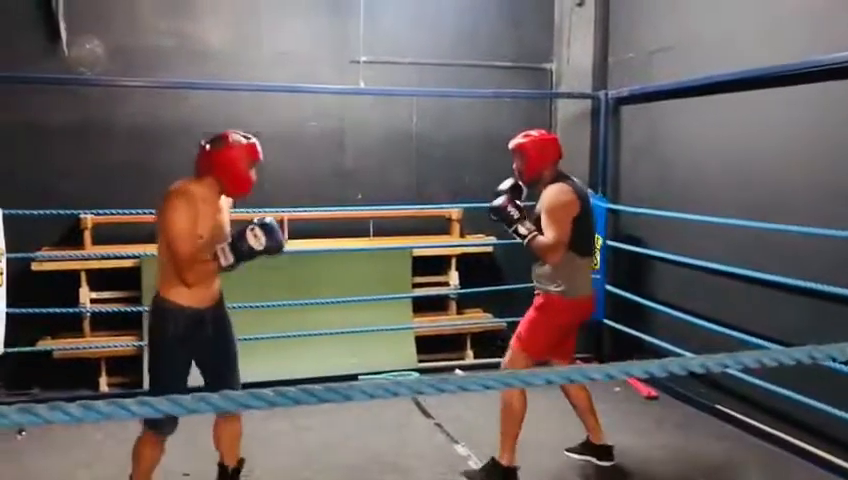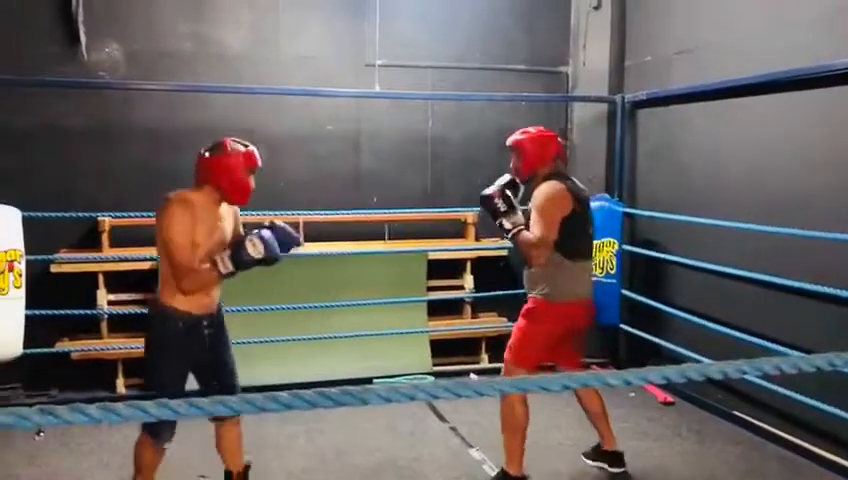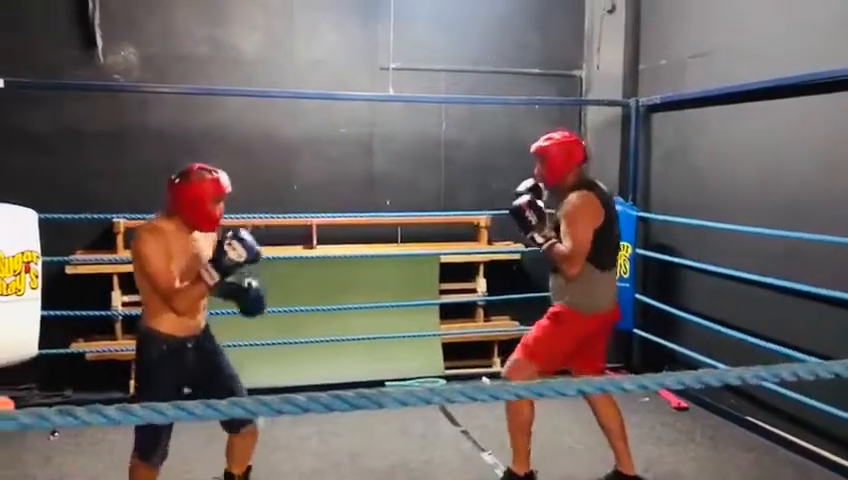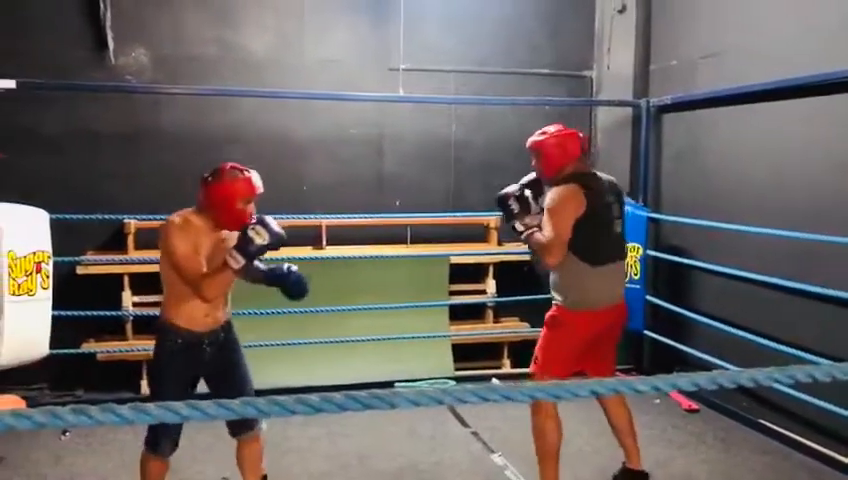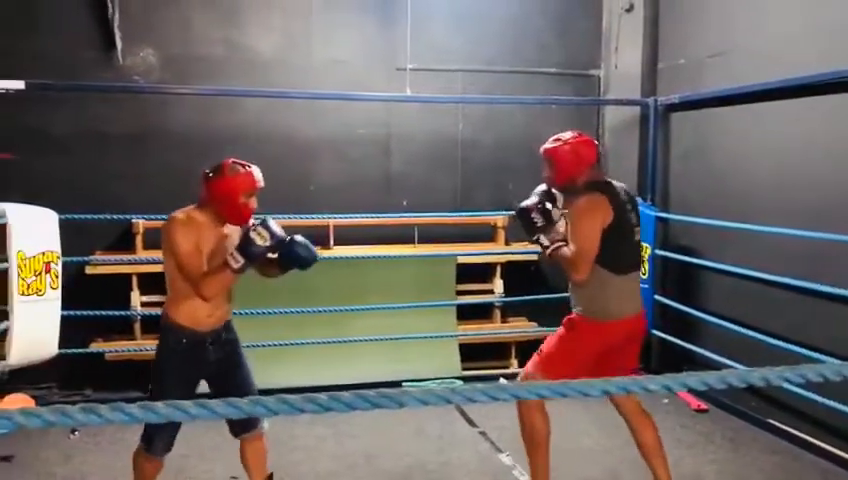
dt=0.3s
person 1, frame 1
left shoulder: (557, 194)
right shoulder: (565, 188)
left elbow: (552, 251)
left wrist: (517, 222)
right wrist: (516, 211)
left hip: (560, 299)
right hip: (575, 296)
left knee: (511, 370)
right knee: (561, 367)
right ankle: (598, 443)
person 1, frame 2
left shoulder: (549, 192)
right shoulder: (570, 189)
left elbow: (538, 251)
left wrist: (507, 218)
right wrist: (514, 211)
left hip: (552, 304)
right hip: (577, 301)
left knee: (513, 381)
right knee: (573, 372)
right ankle: (610, 450)
person 1, frame 3
left shoulder: (578, 200)
right shoulder: (594, 195)
left elbow: (571, 264)
left wrist: (538, 230)
right wrist: (540, 217)
left hip: (575, 312)
right hip: (599, 310)
left knee: (515, 375)
person 1, frame 4
left shoulder: (565, 194)
right shoulder: (609, 186)
left elbow: (551, 256)
left wrist: (522, 219)
right wrist: (540, 207)
left hip: (578, 312)
right hip: (613, 306)
left knee: (543, 400)
person 1, frame 5
left shoulder: (587, 203)
right shoulder: (621, 194)
left elbow: (578, 269)
left wrist: (545, 234)
right wrist: (557, 218)
left hip: (597, 322)
right hip: (630, 318)
right knee: (627, 402)
person 2, frame 1
left shoulder: (222, 199)
right shoulder: (180, 201)
right elbow: (189, 272)
left wrist: (250, 244)
right wrist: (234, 251)
left hip: (214, 314)
right hip: (175, 319)
right knee: (161, 423)
person 2, frame 2
left shoulder: (228, 208)
right shoulder: (178, 209)
left elbow: (237, 247)
right elbow: (187, 280)
left wrist: (268, 240)
right wrist: (234, 260)
left hip: (212, 323)
right hip: (172, 325)
left knee: (229, 412)
right knee: (159, 428)
person 2, frame 3
left shoulder: (206, 232)
right shoulder: (150, 237)
right elbow: (177, 302)
left wrist: (238, 289)
right wrist: (218, 268)
left hip: (202, 343)
right hip: (161, 349)
left knee: (246, 422)
right knee: (151, 449)
person 2, frame 4
left shoulder: (235, 227)
right shoulder: (177, 229)
left elbow: (248, 271)
right elbow: (205, 290)
left wrist: (278, 274)
right wrist: (243, 252)
left hip: (221, 338)
right hip: (178, 344)
left knee: (249, 428)
right knee: (161, 442)
person 2, frame 5
left shoulder: (238, 225)
right shoulder: (181, 226)
left elbow: (266, 267)
right elbow: (205, 288)
left wrist: (289, 253)
right wrist: (243, 254)
left hip: (223, 338)
right hip: (181, 342)
left knee: (251, 427)
right knee: (156, 441)
